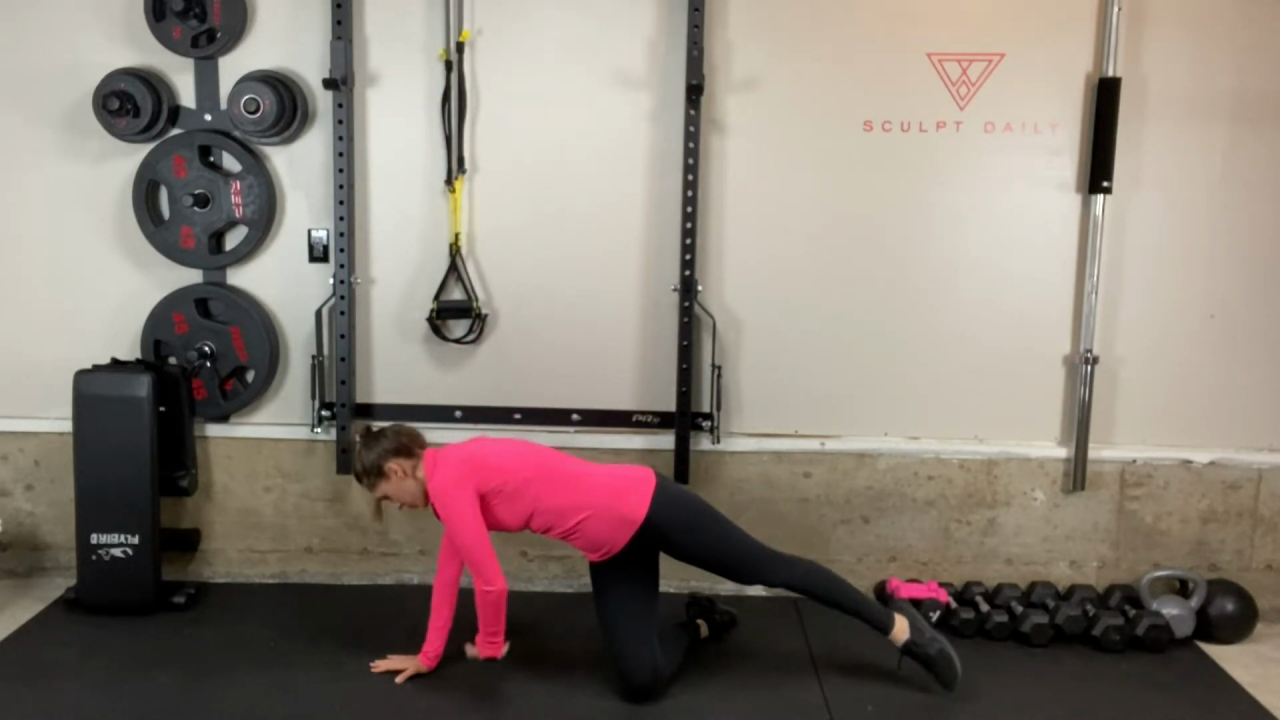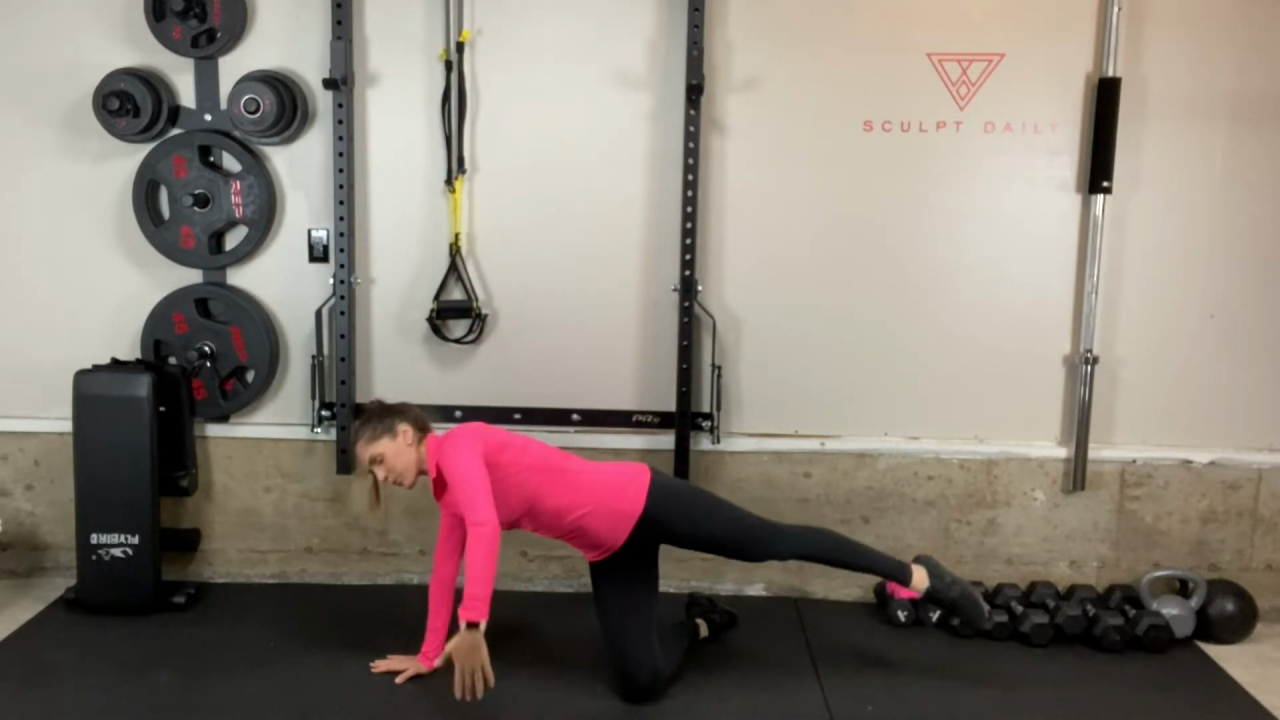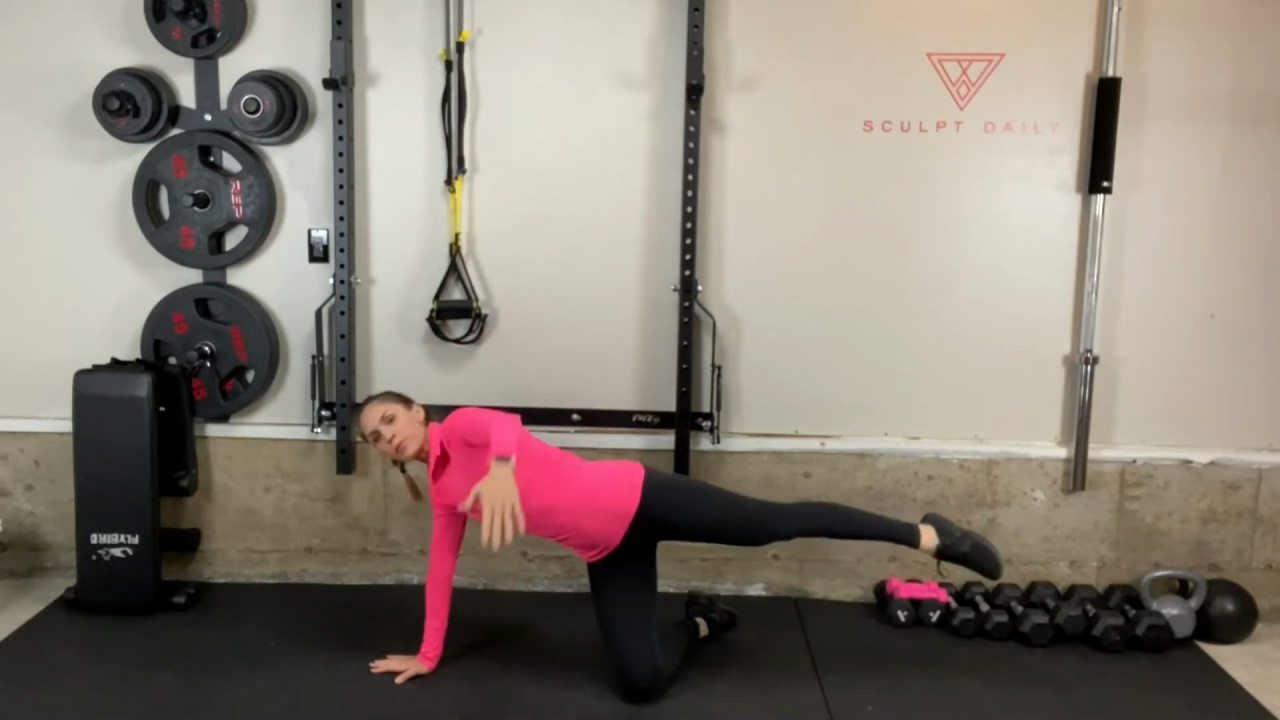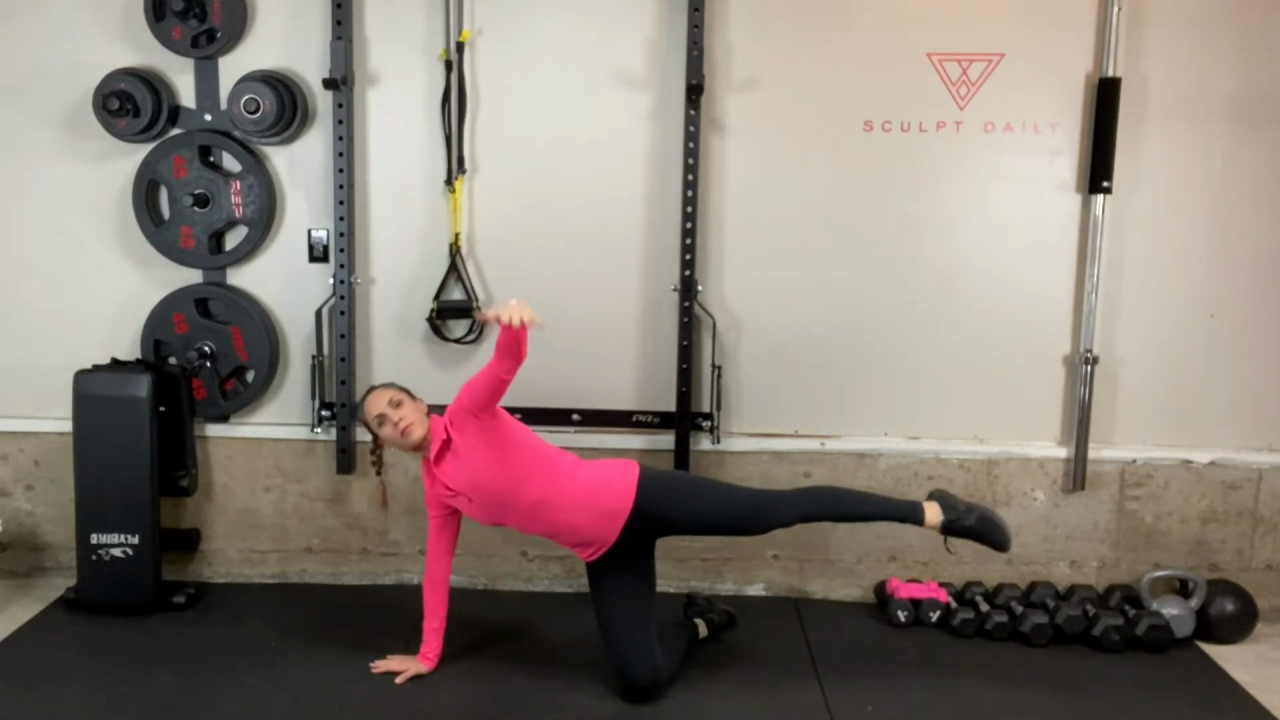
dt=0.3s
person 1, frame 1
left shoulder: (448, 476)
right shoulder: (454, 478)
left elbow: (491, 581)
right elbow: (448, 571)
left wrist: (492, 641)
right wrist: (428, 655)
left hip: (642, 504)
right hip: (611, 548)
left knee: (767, 568)
right knee: (641, 682)
left ankle: (901, 628)
right ankle: (698, 624)
person 1, frame 2
left shoulder: (457, 445)
right shoulder: (448, 491)
left elbow: (486, 533)
right elbow: (445, 567)
left wrist: (472, 628)
right wrist: (428, 653)
left hip: (640, 501)
right hip: (610, 549)
left knee: (777, 542)
right knee: (642, 681)
left ankle: (918, 578)
right ankle: (697, 623)
person 1, frame 3
left shoulder: (463, 427)
right shoulder: (443, 490)
left elbow: (500, 425)
right elbow: (441, 568)
left wrist: (500, 464)
right wrist: (427, 654)
left hip: (633, 498)
right hip: (606, 549)
left knee: (778, 522)
right knee: (640, 682)
left ankle: (927, 535)
right ankle: (698, 622)
person 1, frame 4
left shoulder: (469, 411)
right shoulder: (437, 485)
left elbow: (510, 357)
right elbow: (439, 567)
left wrist: (513, 321)
right wrist: (426, 653)
left hip: (630, 495)
right hip: (604, 547)
left knee: (779, 509)
right knee: (640, 682)
left ankle: (932, 510)
right ankle: (698, 621)
